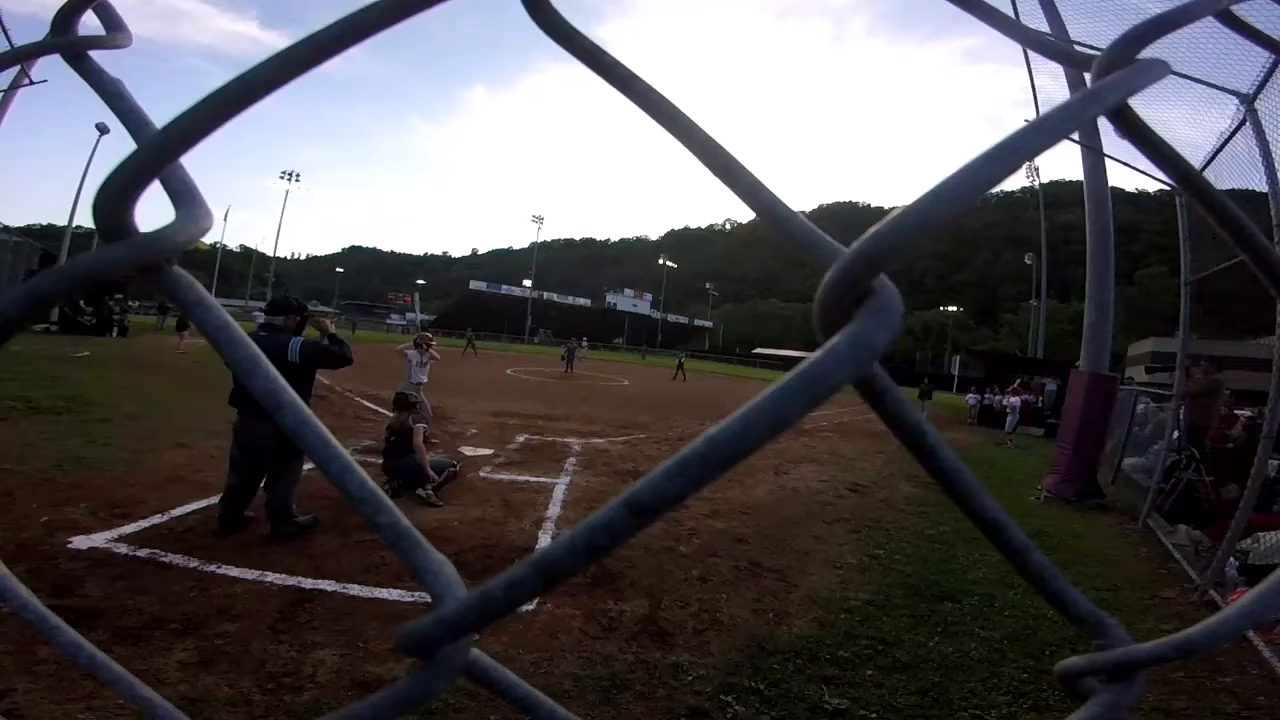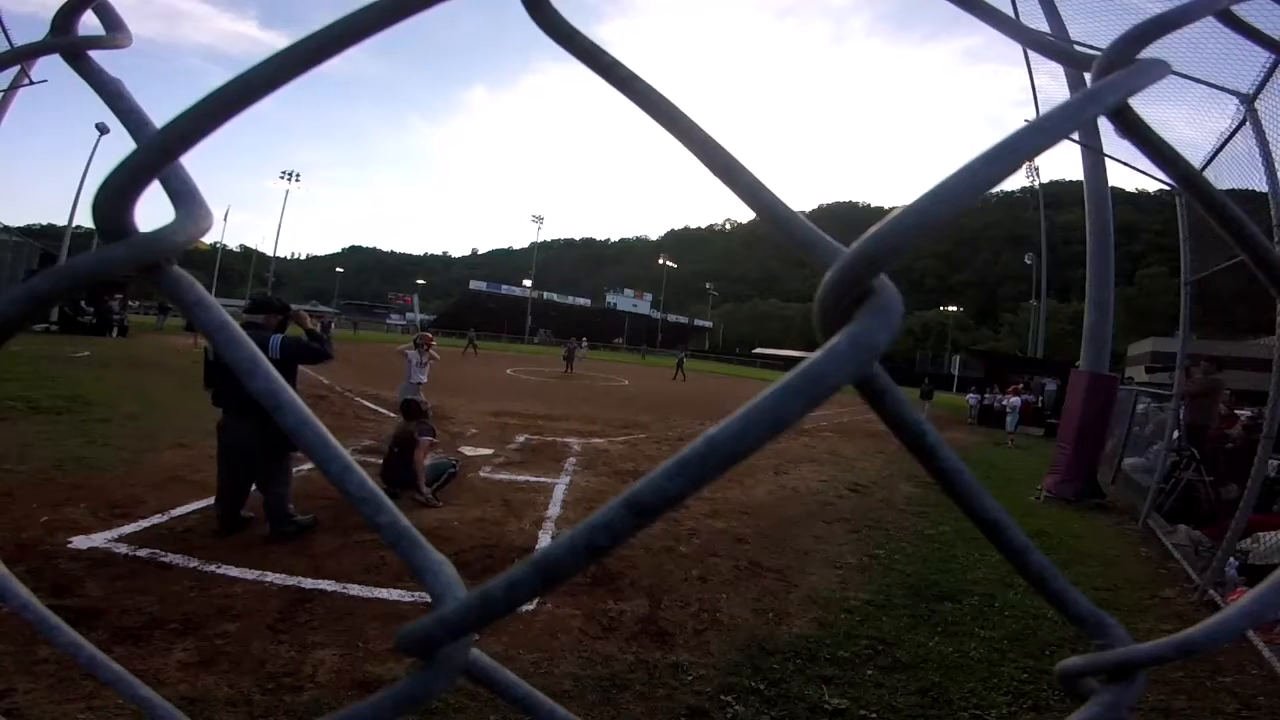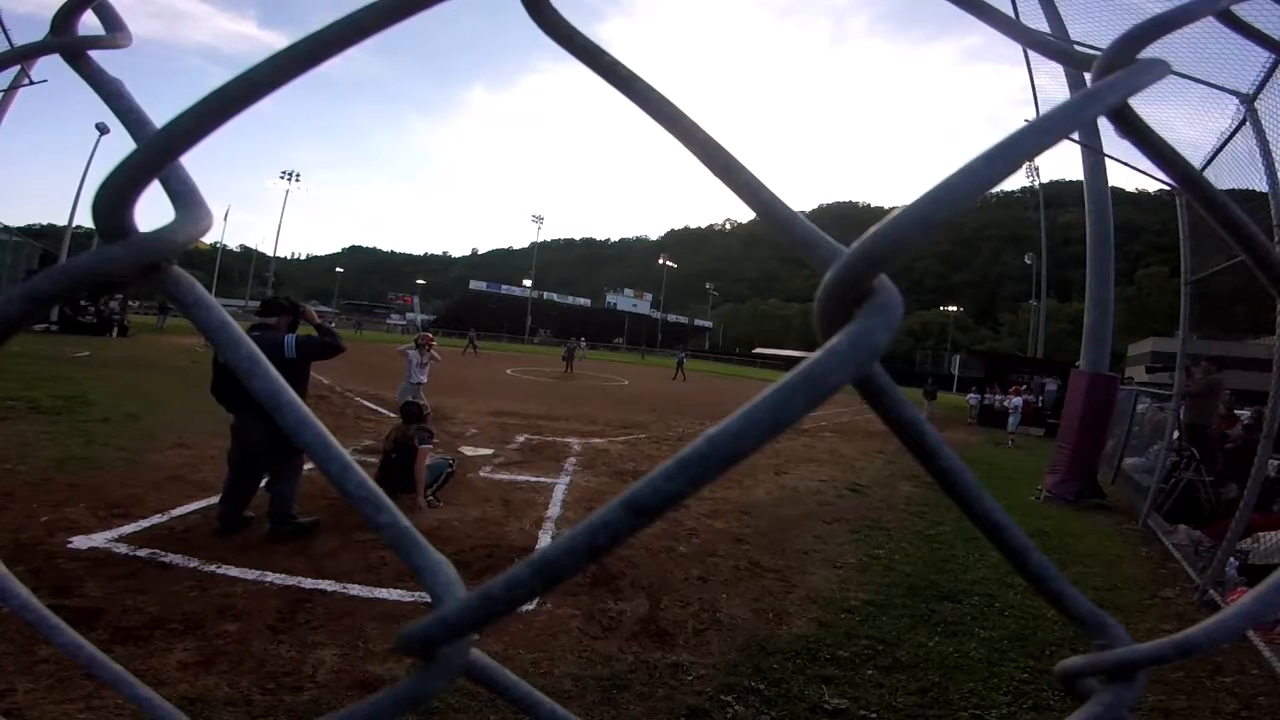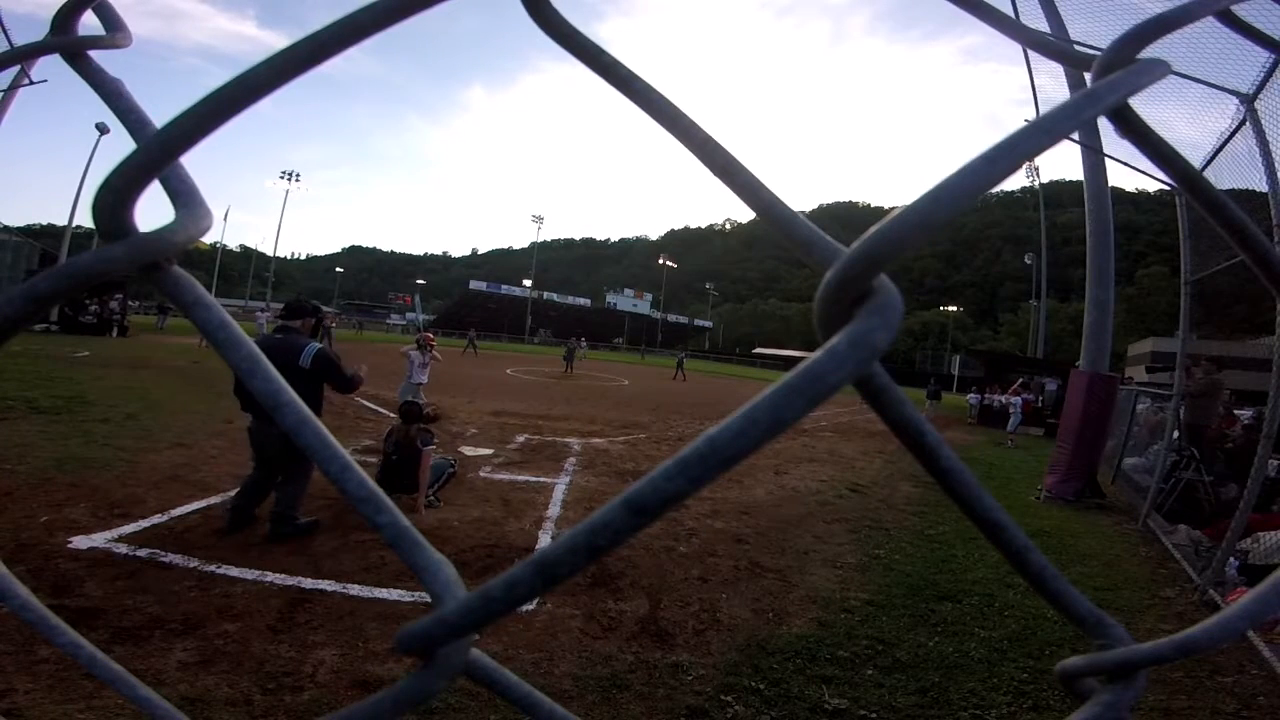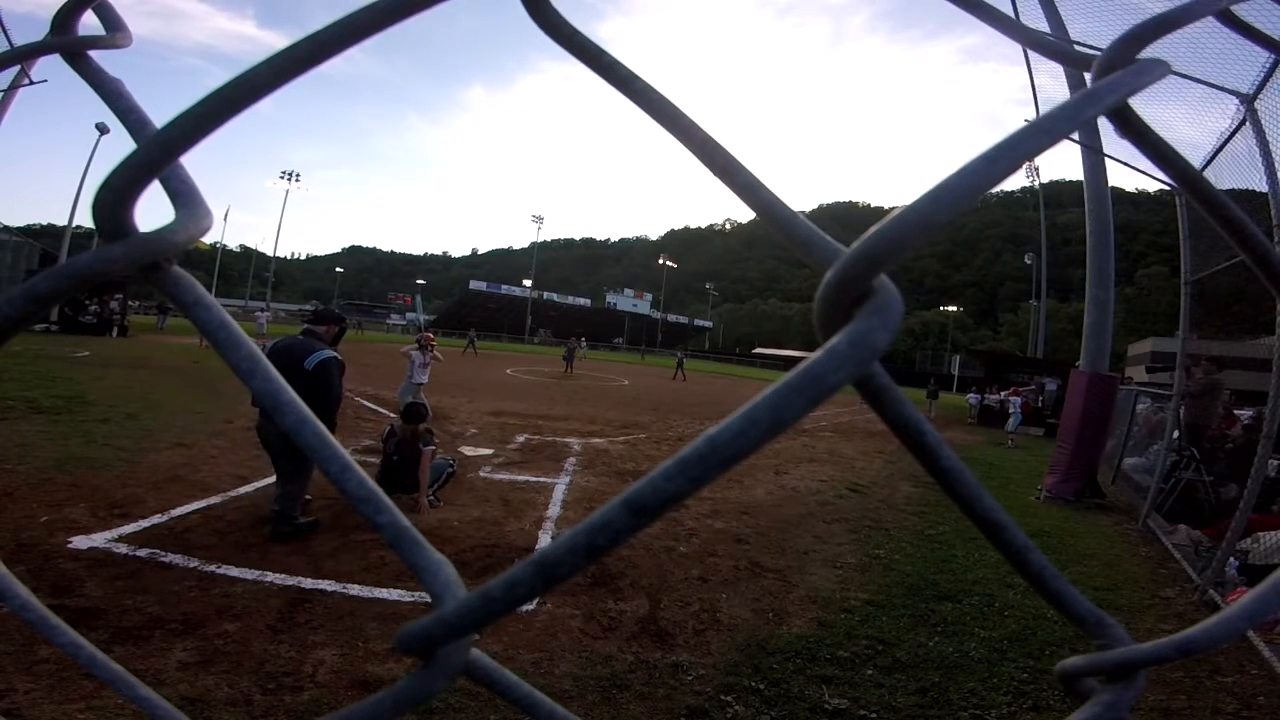
dt=0.5s
person 1, frame 1
right shoulder: (297, 347)
right elbow: (343, 357)
right wrist: (329, 333)
left hip: (246, 422)
right hip: (282, 427)
left knee: (242, 476)
right knee: (282, 478)
left ankle: (229, 519)
right ankle: (283, 523)
person 1, frame 2
right shoulder: (279, 344)
left elbow: (210, 382)
right elbow: (323, 353)
right wrist: (308, 327)
left hip: (232, 422)
right hip: (268, 426)
left knee: (232, 475)
right knee: (275, 478)
left ankle: (228, 518)
right ankle: (283, 523)
person 1, frame 3
right shoulder: (291, 344)
left elbow: (219, 389)
right elbow: (335, 345)
right wrist: (316, 322)
left hip: (244, 424)
right hip: (280, 427)
left knee: (241, 475)
right knee: (284, 476)
left ankle: (228, 518)
right ankle: (282, 523)
person 1, frame 4
left shoulder: (254, 346)
right shoulder: (312, 352)
left elbow: (240, 388)
right elbow: (345, 384)
right wrist: (359, 377)
left hip: (261, 425)
left knee: (262, 473)
right knee: (294, 477)
left ankle: (238, 514)
right ankle: (284, 523)
person 1, frame 5
left shoulder: (276, 346)
right shoulder: (326, 357)
right elbow: (329, 401)
right wrist: (328, 431)
left hip: (267, 422)
left knee: (285, 471)
right knee: (296, 474)
left ankle: (289, 505)
right ankle: (285, 523)
